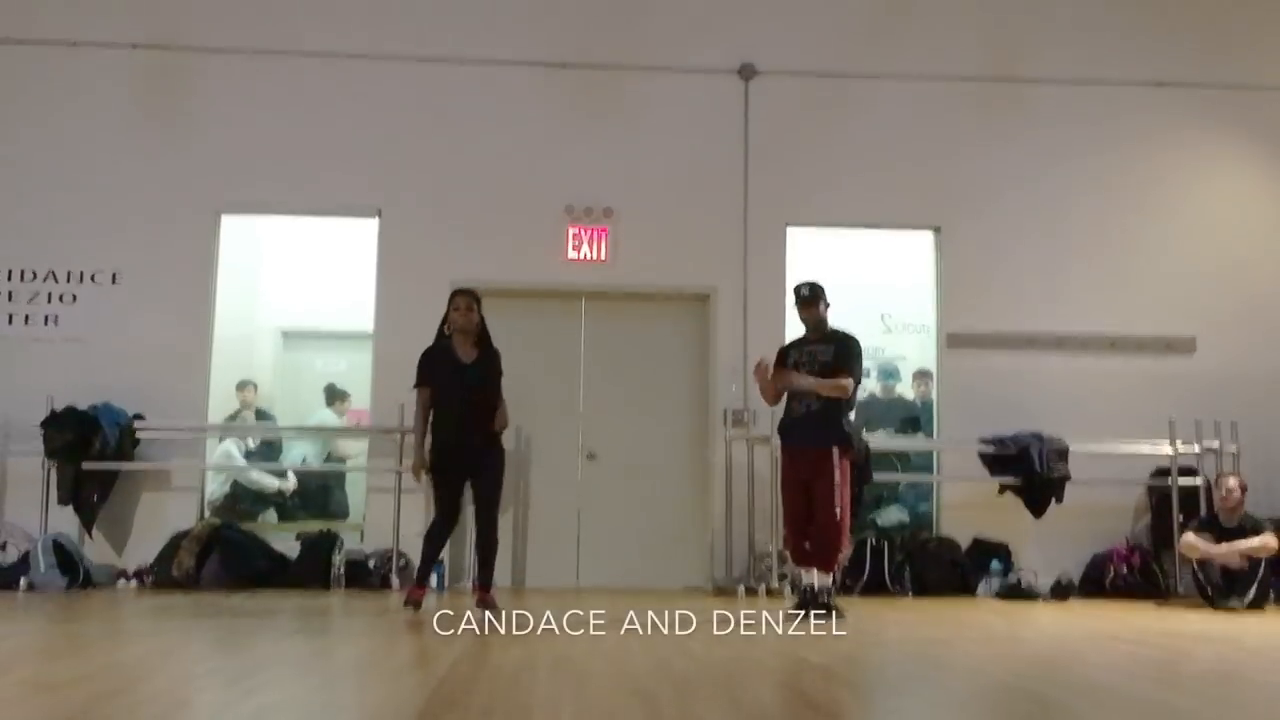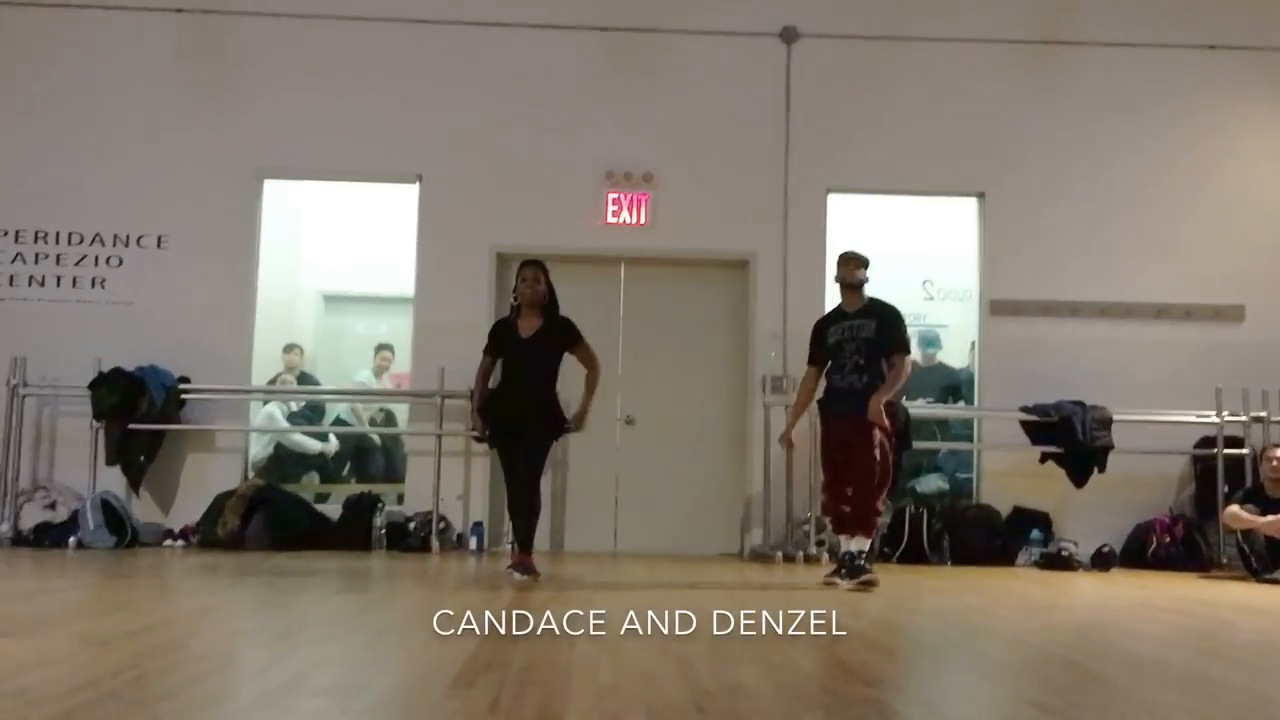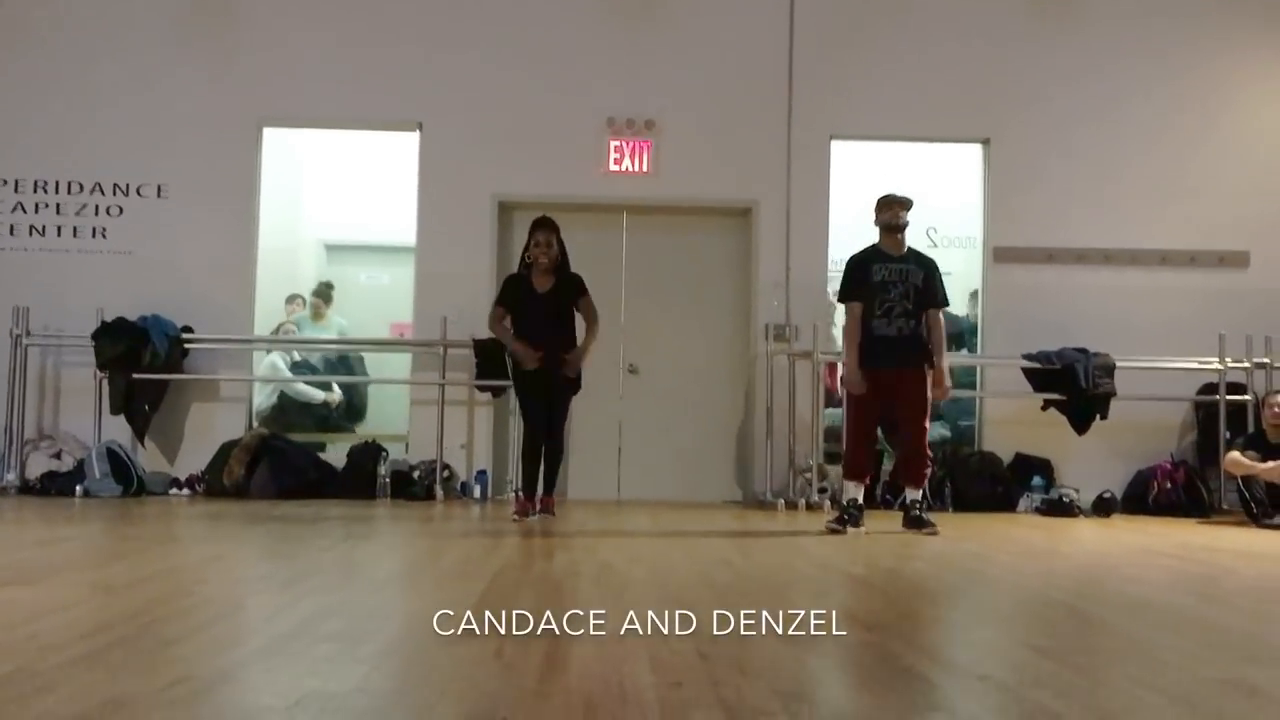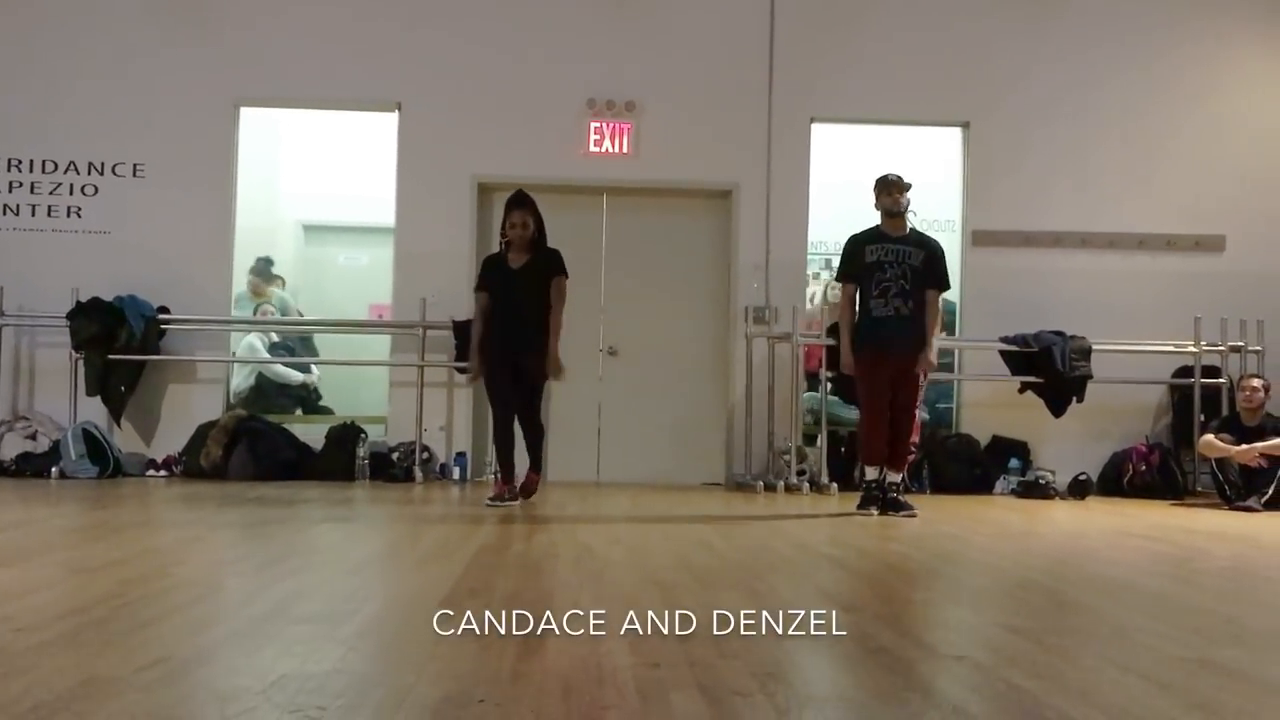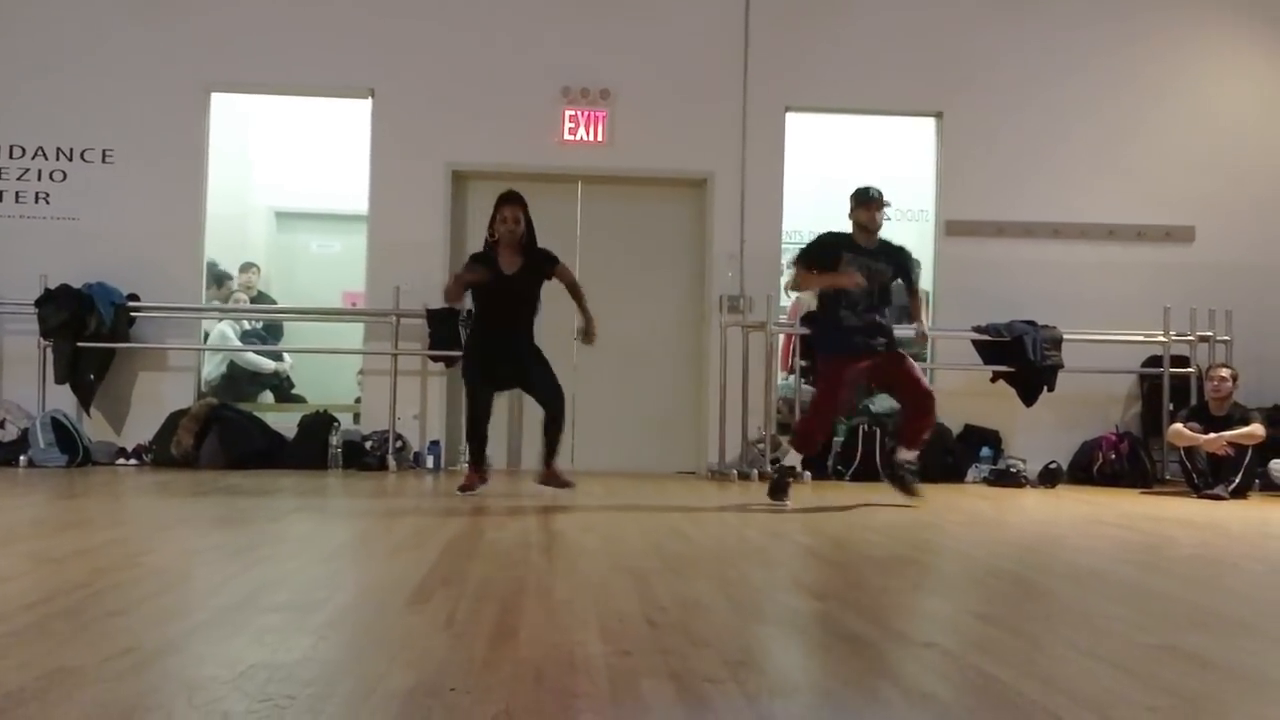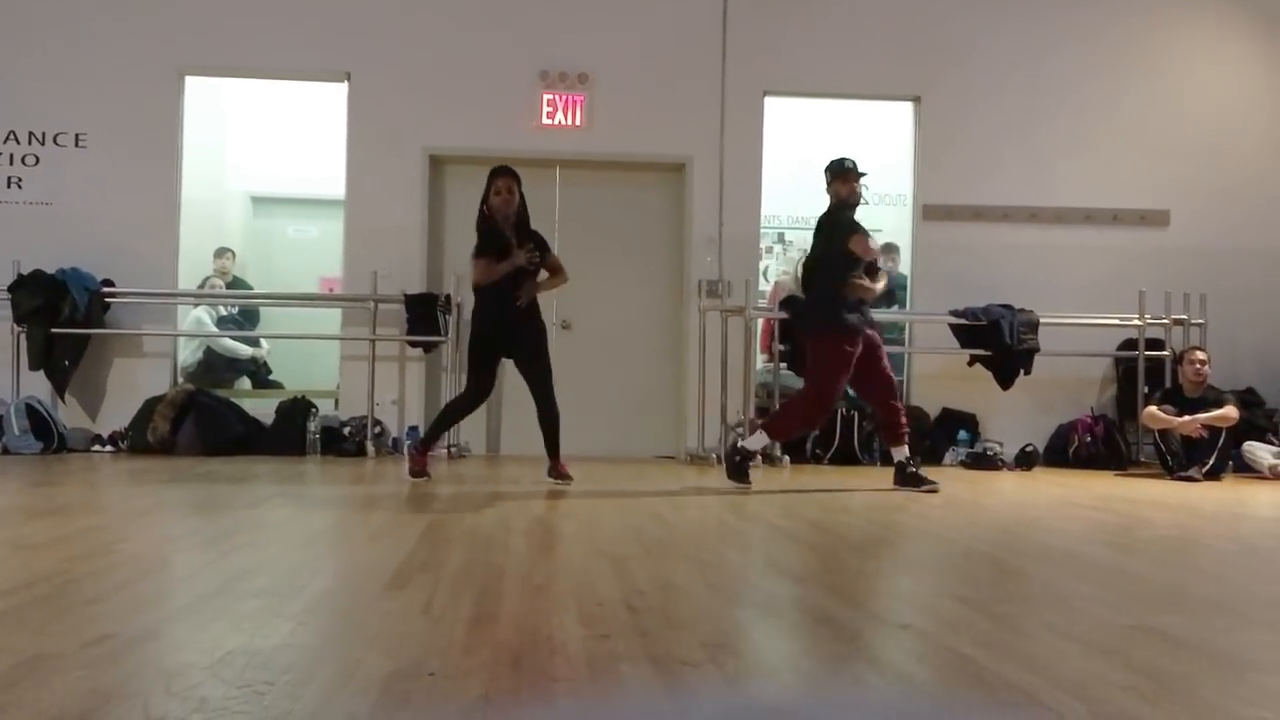
dt=0.7s
person 1, frame 1
left shoulder: (845, 344)
right shoulder: (789, 352)
left elbow: (845, 387)
right elbow: (772, 398)
left wrist: (808, 382)
right wrist: (765, 380)
left hip: (830, 443)
right hip: (794, 444)
left knee: (830, 519)
right knee: (796, 520)
left ankle: (824, 594)
right ankle: (808, 590)
person 1, frame 2
left shoulder: (886, 315)
right shoulder: (825, 324)
left elbow: (902, 366)
right elbow: (812, 374)
left wrist: (882, 399)
right wrist: (792, 422)
left hip: (872, 409)
right hip: (835, 411)
left knee: (870, 480)
right knee: (837, 485)
left ankle: (861, 557)
right ankle: (847, 555)
person 1, frame 3
left shoulder: (925, 265)
right shoulder: (860, 263)
left elbow: (935, 318)
right elbow: (852, 316)
left wrist: (941, 367)
right wrist: (851, 363)
left hip: (913, 363)
right hip: (869, 363)
left knee: (915, 437)
right knee: (859, 435)
left ankle: (914, 508)
right ankle: (852, 506)
person 1, frame 4
left shoulder: (929, 247)
right shoulder: (859, 244)
left elbow: (934, 300)
right elbow: (848, 297)
left wrist: (932, 345)
right wrist: (845, 346)
left hip: (911, 347)
right hip: (870, 344)
left knee: (906, 418)
right knee: (873, 416)
left ankle: (892, 489)
right ankle: (872, 487)
person 1, frame 5
left shoulder: (897, 256)
right shoulder: (830, 245)
left elbow: (914, 294)
right elbow: (799, 282)
left wrist: (920, 322)
right wrist: (838, 280)
left hip: (880, 345)
right hip: (836, 345)
left knee: (922, 398)
right knee: (825, 408)
left ankle: (903, 466)
right ankle: (787, 472)
person 1, frame 6
left shoulder: (850, 224)
right shoulder: (834, 220)
left elbow: (878, 275)
right elbow: (867, 251)
left wrist: (874, 287)
right wrist: (869, 245)
left hip: (855, 323)
right hip: (828, 326)
left knee: (885, 392)
right knee: (818, 402)
left ankle: (905, 467)
right ankle: (743, 451)
person 2, frame 1
left shoulder: (491, 356)
right shoulder: (433, 356)
right elbow: (423, 407)
left wrist: (502, 412)
right wrist: (418, 450)
left hip: (487, 449)
right hip: (448, 448)
left knee: (488, 519)
right knee: (446, 518)
left ankle: (484, 591)
right ankle: (419, 586)
person 2, frame 2
left shoulder: (560, 327)
right shoulder: (502, 328)
left elbow: (592, 365)
right elbow: (486, 369)
left wrist: (583, 408)
right wrist: (477, 410)
left hip: (541, 417)
right hip: (504, 416)
left knee: (529, 482)
right knee: (514, 483)
left ankle: (525, 556)
right ankle: (520, 551)
person 2, frame 3
left shoulder: (572, 282)
right shoulder: (514, 283)
left elbow: (592, 319)
right elbow: (495, 322)
left wrist: (583, 349)
right wrist: (517, 347)
left hip: (562, 369)
right hip: (527, 369)
left knee: (554, 432)
right knee: (533, 429)
left ankle: (548, 497)
right ankle: (526, 498)
person 2, frame 4
left shoulder: (550, 260)
right shoulder: (492, 264)
left elbow: (557, 306)
right elbow: (481, 309)
left wrist: (553, 352)
right wrist: (475, 353)
left hip: (533, 350)
right hip: (496, 350)
left knee: (529, 414)
right knee: (502, 415)
left ankle: (534, 473)
right ankle: (506, 483)
person 2, frame 5
left shoulder: (540, 258)
right shoulder: (480, 261)
left elbow: (572, 283)
right elbow: (451, 298)
left wrist: (587, 319)
right wrist: (462, 280)
left hip: (522, 348)
right hip: (484, 348)
left knee: (555, 401)
right knee: (478, 412)
left ankle: (548, 468)
right ankle: (476, 470)
person 2, frame 6
left shoulder: (532, 237)
right shoulder: (487, 234)
left elbow: (561, 274)
right elbow: (481, 276)
left wrist: (538, 285)
right wrist: (515, 261)
left hip: (527, 325)
right hip: (489, 325)
left knee: (544, 392)
right knee: (476, 393)
left ankle: (555, 462)
right ankle: (420, 451)
